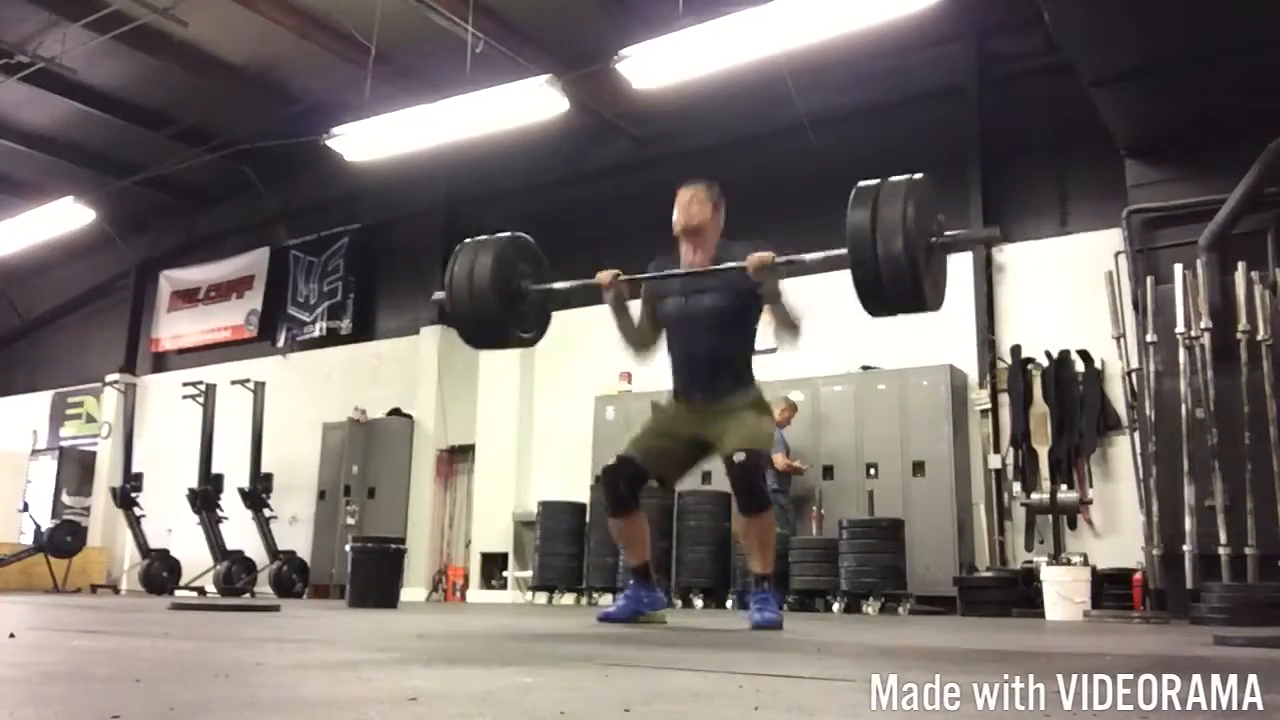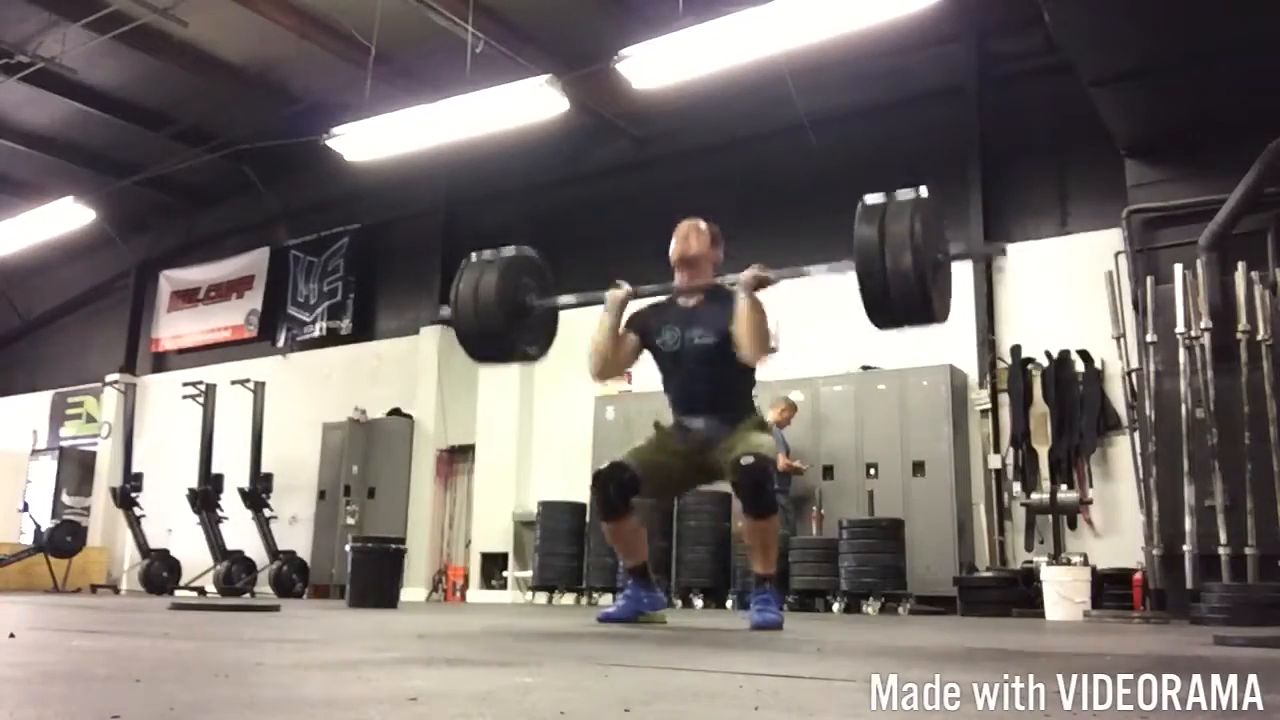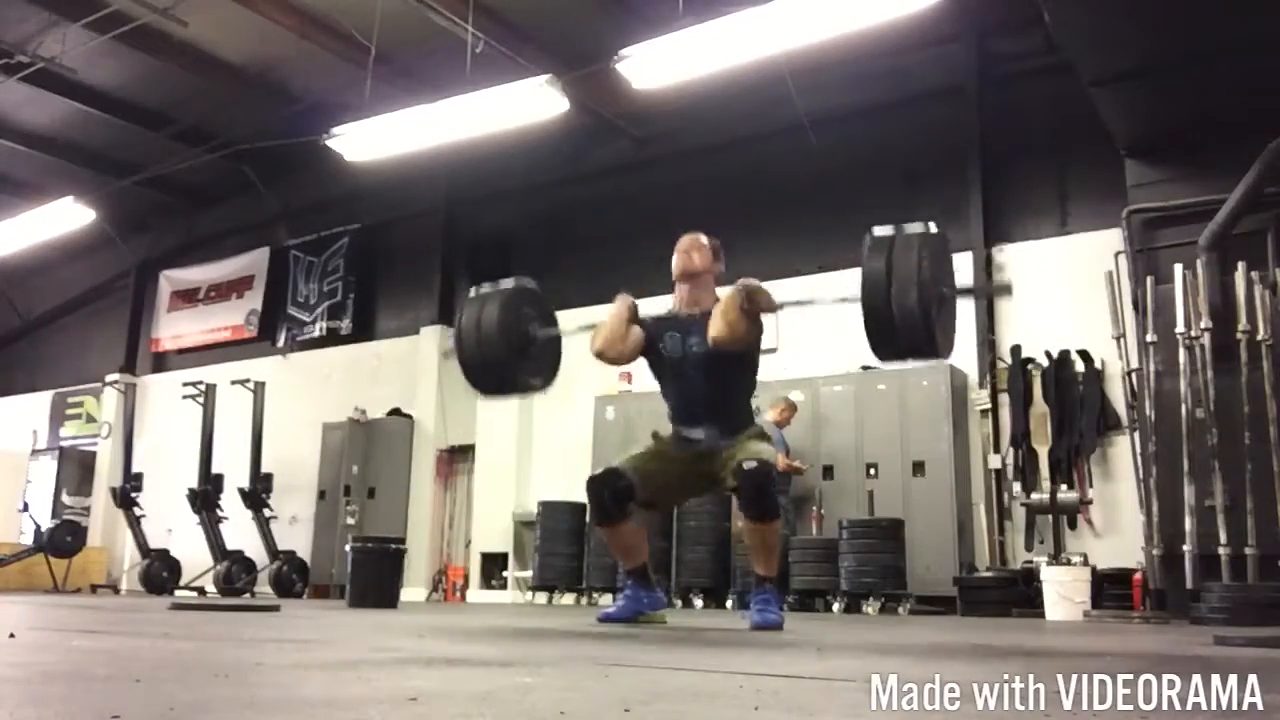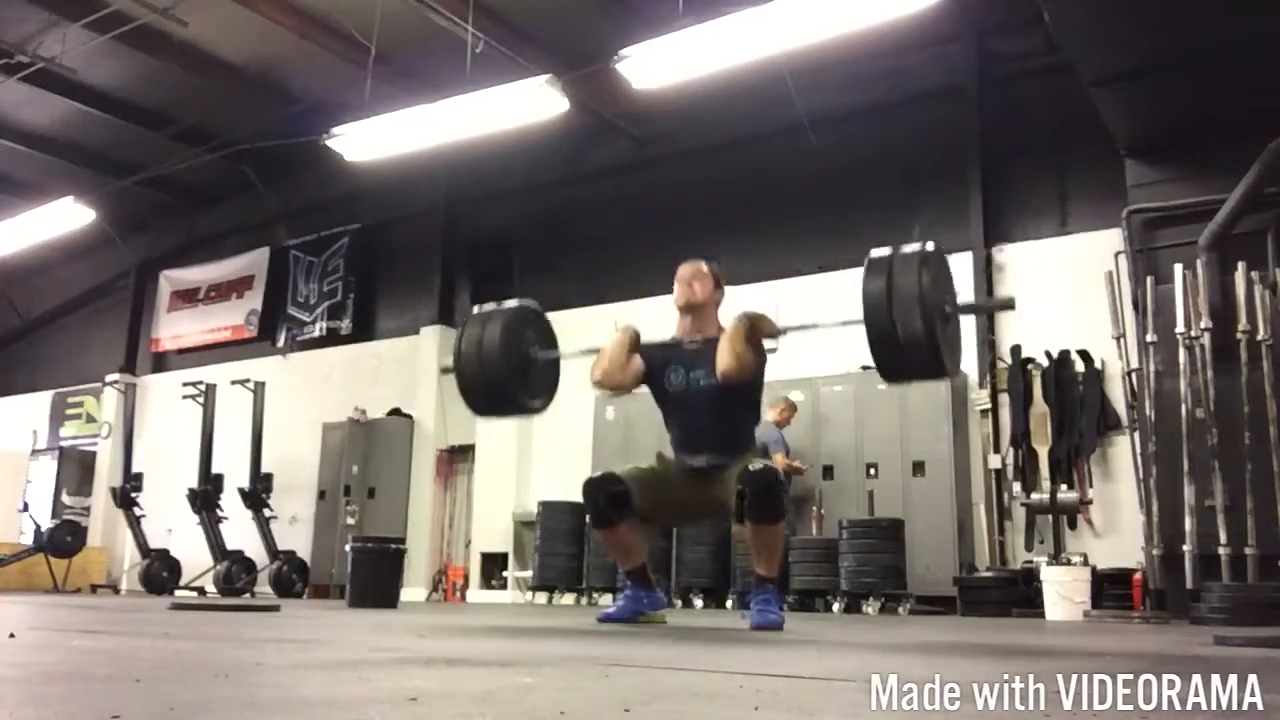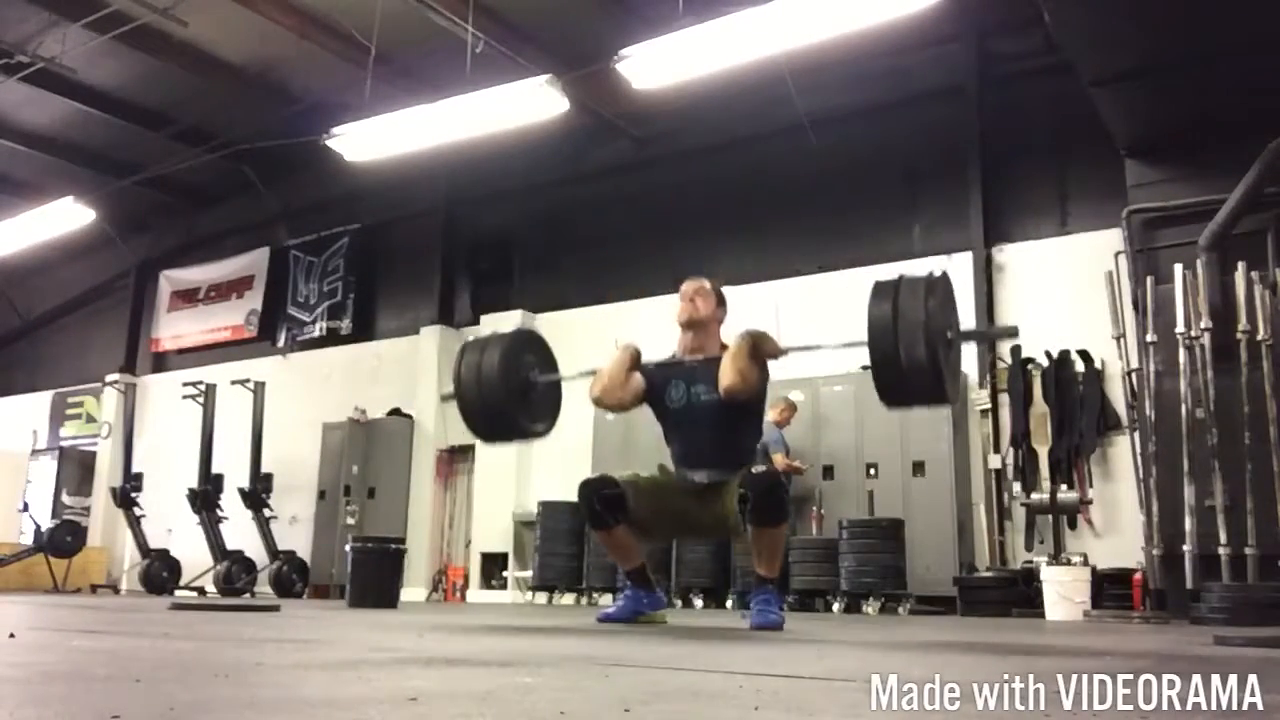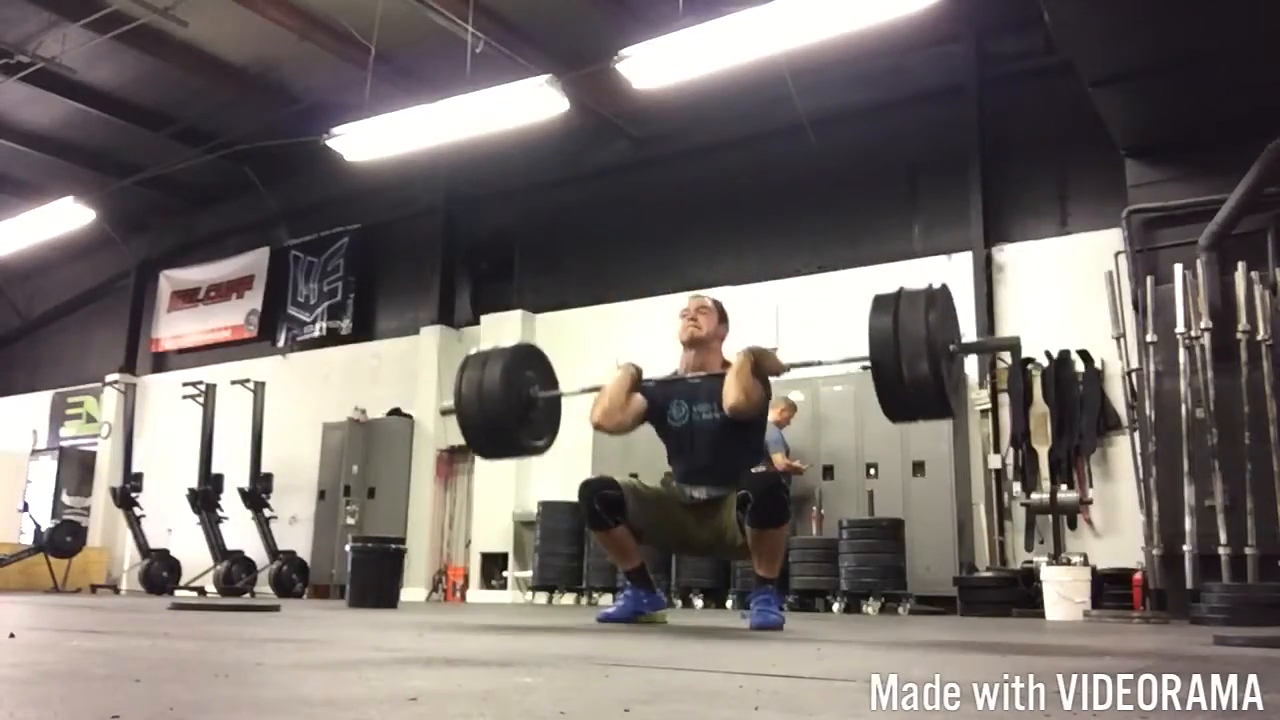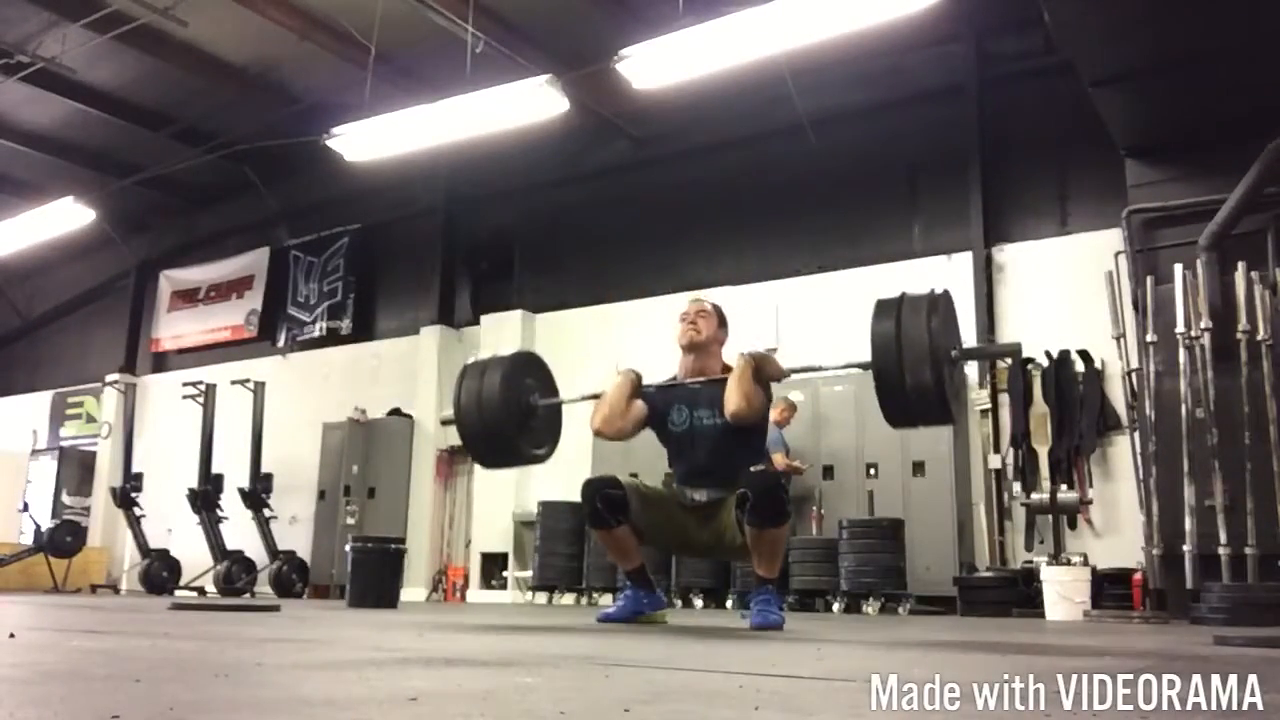
dt=0.1s
person 1, frame 1
left shoulder: (740, 265)
right shoulder: (661, 281)
left elbow: (791, 331)
right elbow: (642, 344)
left wrist: (763, 277)
right wrist: (614, 297)
left hip: (736, 405)
right hip: (683, 407)
left knee: (746, 469)
right knee: (618, 475)
left ankle: (764, 592)
right ankle: (643, 590)
person 1, frame 2
left shoulder: (733, 301)
right shoulder: (653, 316)
left elbow: (753, 353)
right elbow: (602, 367)
left wrist: (748, 290)
right wrist: (615, 306)
left hip: (736, 431)
right hip: (683, 436)
left knee: (752, 472)
right knee: (610, 481)
left ankle: (764, 592)
right ankle: (643, 590)
person 1, frame 3
left shoulder: (735, 313)
right shoulder: (655, 327)
left elbow: (720, 335)
right elbow: (605, 349)
left wrist: (740, 295)
right wrist: (624, 309)
left hip: (735, 441)
right hip: (682, 446)
left knee: (755, 476)
right knee: (604, 487)
left ankle: (765, 592)
right ankle: (643, 590)
person 1, frame 4
left shoulder: (738, 344)
right shoulder: (658, 356)
left elbow: (728, 370)
right elbow: (605, 376)
left wrist: (741, 325)
right wrist: (626, 337)
left hip: (732, 474)
right hip: (682, 477)
left knee: (761, 480)
right knee: (600, 490)
left ankle: (765, 594)
right ankle: (643, 592)
person 1, frame 5
left shoulder: (742, 361)
right shoulder: (659, 374)
left elbow: (732, 385)
right elbow: (604, 395)
left wrist: (745, 342)
right wrist: (626, 355)
left hip: (732, 488)
right hip: (683, 493)
left knee: (765, 483)
right knee: (595, 492)
left ankle: (766, 594)
right ankle: (643, 593)
person 1, frame 6
left shoulder: (744, 380)
right shoulder: (659, 391)
left elbow: (737, 404)
right elbow: (605, 418)
left wrist: (746, 360)
right wrist: (626, 375)
left hip: (737, 512)
right hip: (681, 512)
left knee: (764, 485)
right knee: (596, 494)
left ankle: (765, 594)
right ankle: (643, 593)
person 1, frame 7
left shoulder: (745, 385)
right shoulder: (660, 396)
left elbow: (739, 410)
right elbow: (606, 426)
left wrist: (747, 364)
right wrist: (627, 380)
left hip: (737, 514)
right hip: (681, 513)
left knee: (763, 483)
right knee: (598, 492)
left ankle: (765, 594)
right ankle: (643, 593)
